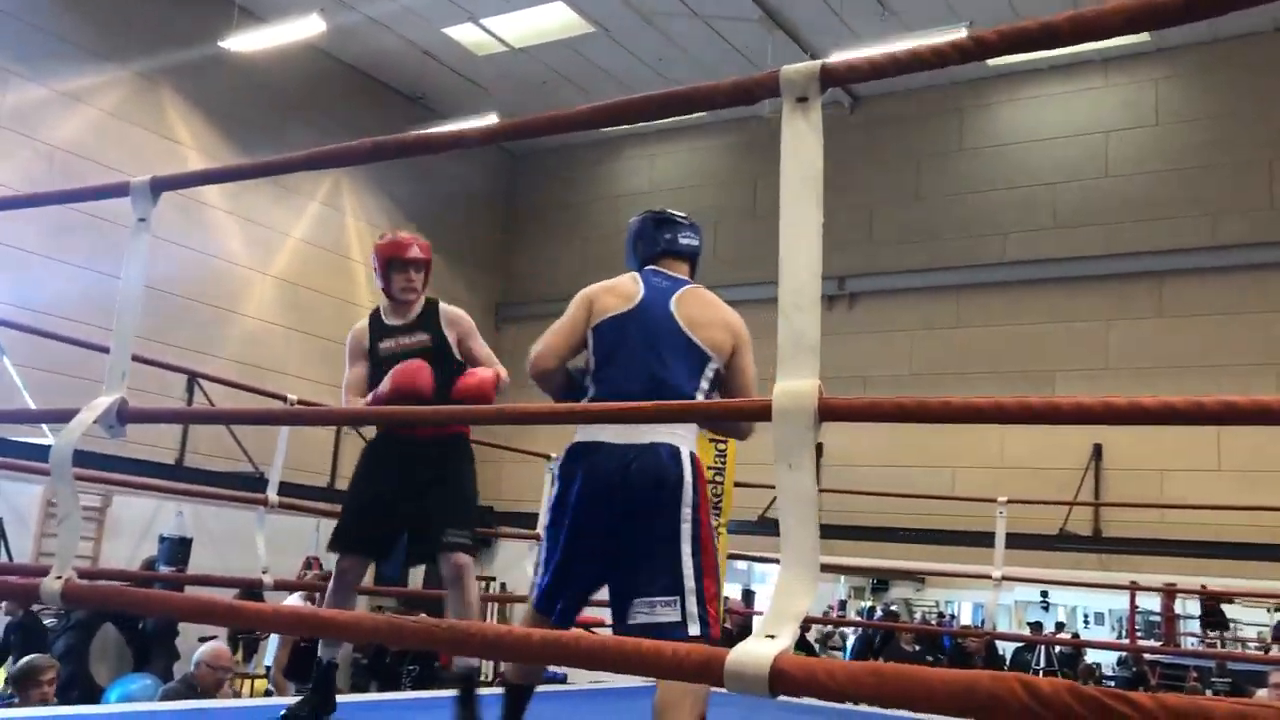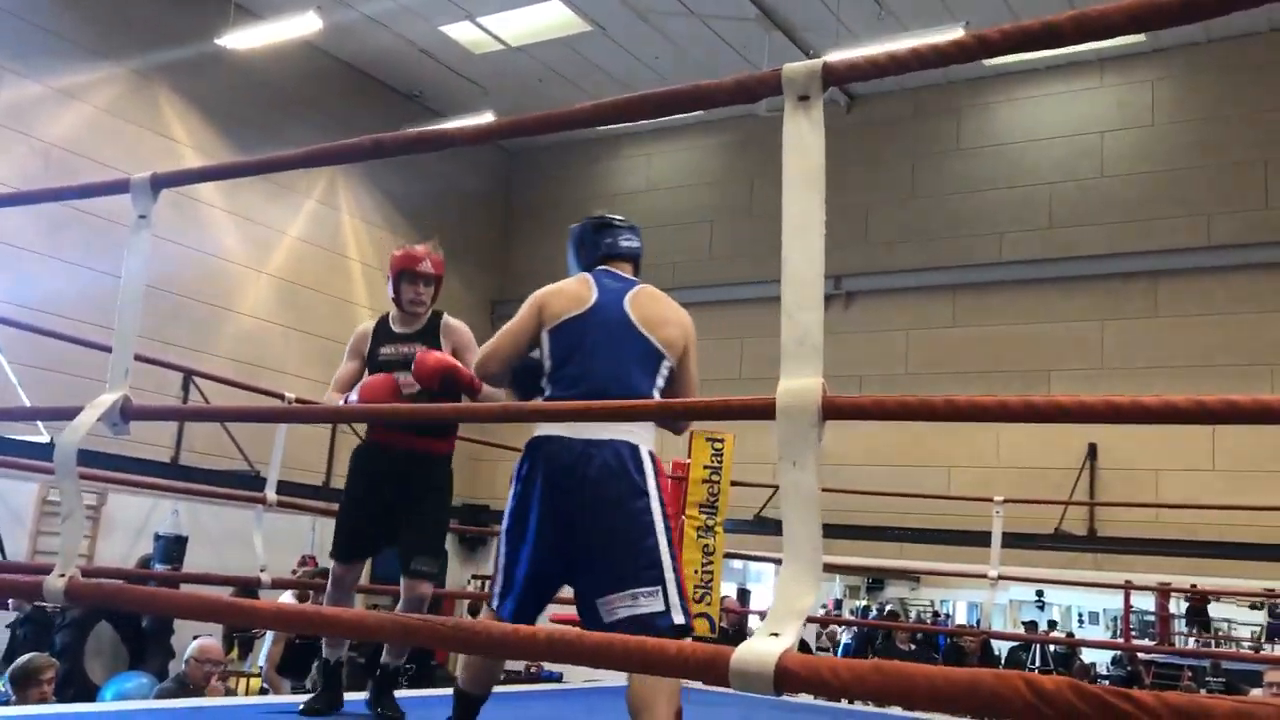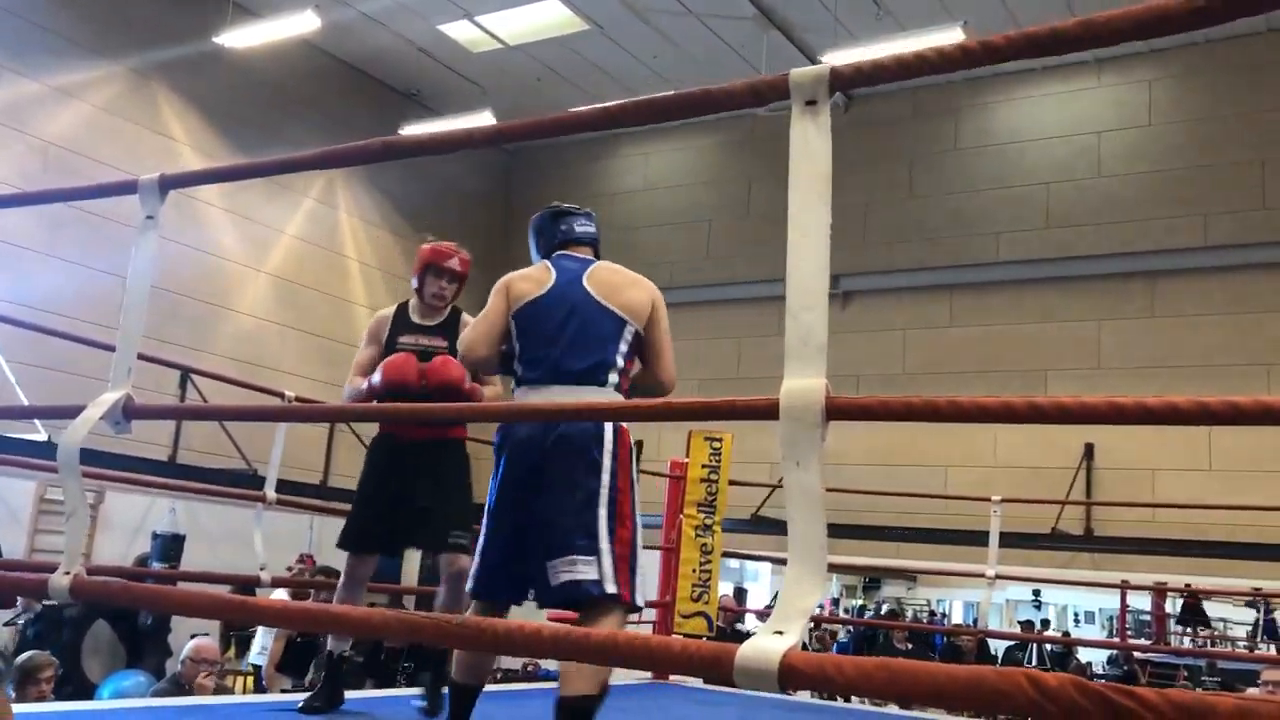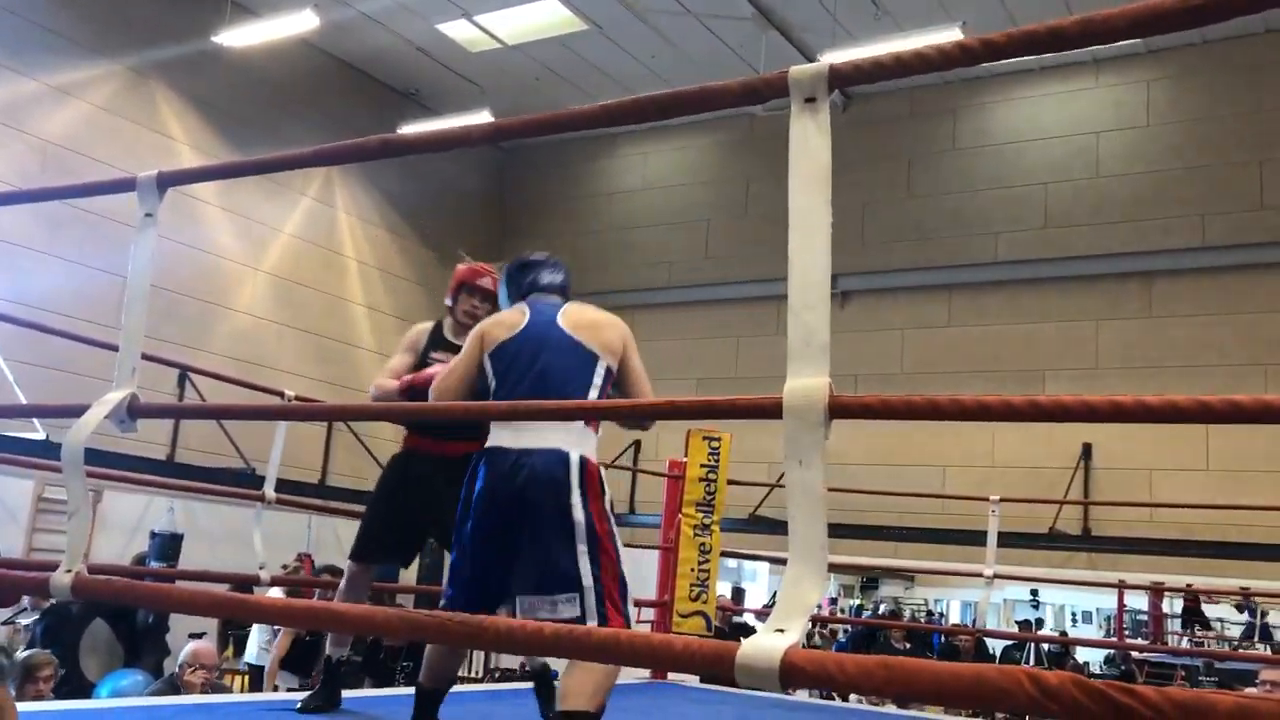
dt=0.2s
person 1, frame 1
left shoulder: (601, 294)
right shoulder: (725, 319)
left elbow: (540, 367)
right elbow: (740, 425)
left hip: (593, 460)
right hip: (667, 468)
left knee: (548, 605)
right knee: (683, 638)
person 1, frame 2
left shoulder: (552, 297)
right shoulder: (674, 317)
left elbow: (487, 366)
right elbow: (679, 419)
left hip: (551, 459)
right hip: (625, 466)
left knee: (506, 611)
right knee: (656, 629)
person 1, frame 3
left shoulder: (516, 283)
right shoulder: (639, 288)
left elbow: (474, 355)
right elbow: (661, 387)
left hip: (525, 436)
right hip: (593, 436)
left knee: (490, 598)
right knee: (598, 602)
person 1, frame 4
left shoulder: (492, 327)
right shoulder: (610, 328)
left elbow: (441, 403)
left hip: (497, 465)
right hip: (564, 469)
left knee: (463, 612)
right knee: (600, 631)
person 2, frame 1
left shoulder: (451, 319)
right shoulder: (364, 332)
left elbow: (497, 372)
right elbow: (352, 405)
left wrist: (487, 385)
right wrist: (382, 399)
left hip: (446, 454)
right hip: (388, 453)
left knee: (458, 563)
right knee: (345, 569)
person 2, frame 2
left shoulder: (453, 333)
right shoulder: (368, 334)
left elbow: (493, 397)
right elbow: (333, 398)
left wrist: (466, 382)
right wrist: (353, 400)
left hip: (428, 468)
right hip: (375, 461)
left knee: (418, 589)
right knee: (343, 572)
person 2, frame 3
left shoulder: (469, 328)
right shoulder: (386, 322)
left elbow: (496, 394)
right elbow: (351, 391)
left wrist: (469, 390)
right wrist: (375, 385)
left hip: (445, 456)
right hip: (394, 451)
left knee: (457, 567)
right knee: (357, 563)
left ankle: (436, 664)
right ankle: (333, 678)
person 2, frame 4
right shoulder: (422, 337)
right elbow: (379, 391)
right wrist: (412, 384)
left hip: (464, 470)
right hip: (415, 464)
right knee: (361, 570)
left ankle: (539, 675)
right ankle: (331, 679)
